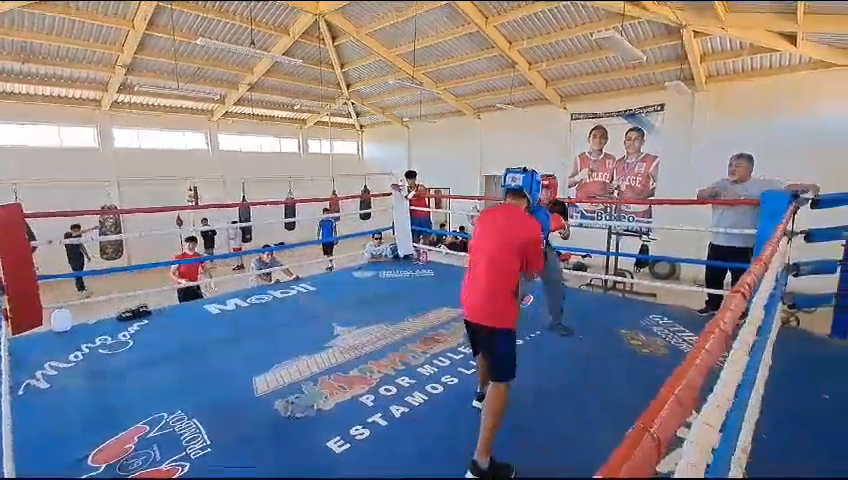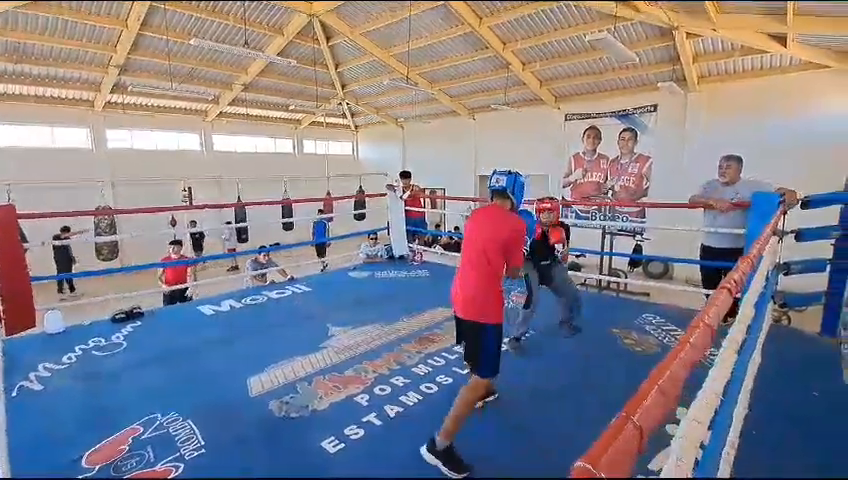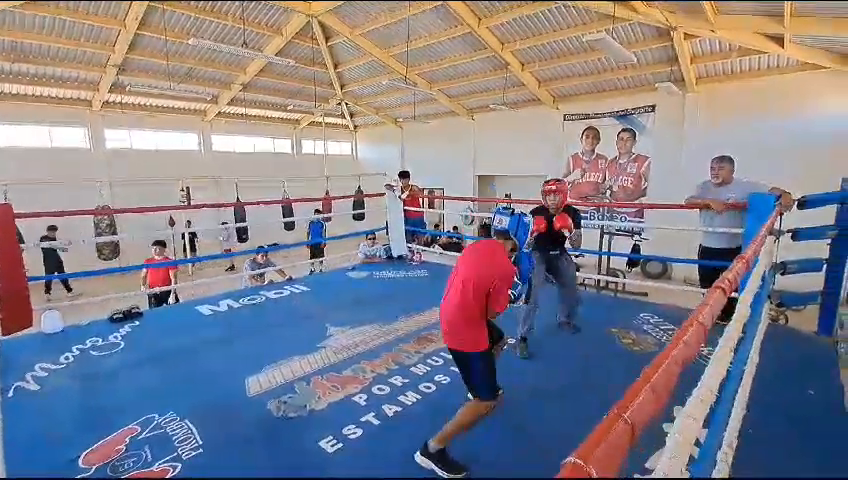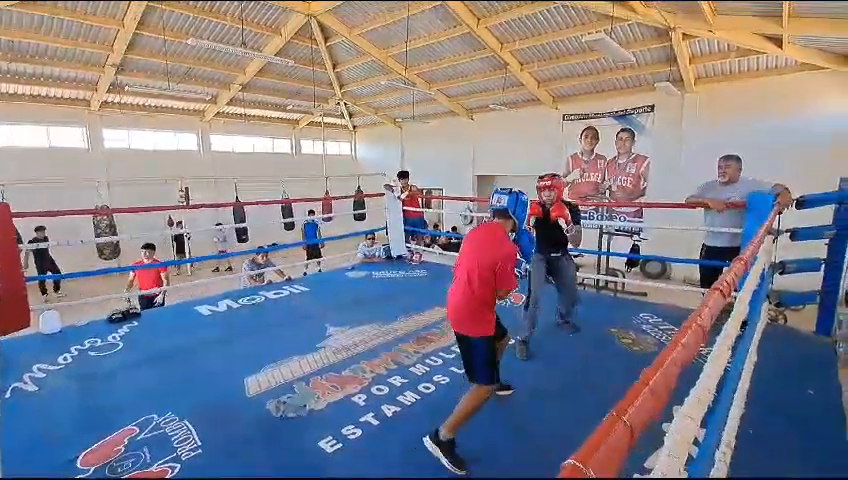
dt=0.3s
person 1, frame 1
left shoulder: (485, 216)
right shoulder: (530, 227)
right elbow: (532, 274)
left hip: (471, 301)
right hip: (497, 309)
left knee: (485, 351)
right knee: (500, 382)
left ankle: (482, 392)
person 1, frame 2
left shoulder: (475, 216)
right shoulder: (516, 224)
right elbow: (514, 272)
left hip: (462, 296)
right hip: (484, 305)
left knee: (478, 352)
right knee: (482, 376)
left ankle: (484, 391)
person 1, frame 3
left shoulder: (475, 247)
right shoulder: (505, 268)
right elbow: (493, 313)
right wrist: (510, 291)
left hip: (454, 316)
right hip: (465, 330)
left knee: (498, 341)
right knee: (484, 402)
left ankle: (487, 384)
right ankle: (433, 449)
person 1, frame 4
left shoulder: (476, 232)
right shoulder: (507, 249)
right elbow: (502, 294)
right wrist: (515, 268)
left hip: (461, 305)
right hip: (473, 318)
left knee: (501, 339)
right knee: (484, 386)
left ankle: (495, 380)
right ankle: (443, 437)
person 2, frame 1
left shoulder: (558, 206)
right shoulder: (529, 206)
left elbow: (566, 236)
left wrist: (563, 229)
left hip: (544, 249)
left knee: (556, 288)
right knee: (522, 289)
left ankle: (555, 322)
person 2, frame 2
left shoulder: (562, 228)
left elbow: (563, 260)
left wrist: (561, 246)
left hip: (551, 265)
right hip: (531, 265)
left knee: (573, 297)
right knee: (532, 300)
left ankle: (566, 321)
right ankle: (516, 336)
person 2, frame 3
left shoulder: (572, 213)
right shoulder: (537, 213)
left elbow: (577, 245)
left wrist: (570, 231)
right wrist: (532, 233)
left hip: (560, 256)
right hip: (538, 255)
left knee: (571, 293)
right knee: (533, 296)
left ankle: (565, 320)
right ankle: (522, 337)
person 2, frame 4
left shoulder: (571, 209)
right shoulder: (535, 209)
left elbow: (577, 242)
left wrist: (567, 223)
right wrist: (529, 221)
left hip: (561, 257)
right hip: (539, 256)
left knee: (569, 294)
right knee: (534, 297)
left ankle: (563, 319)
right ankle: (523, 338)
person 3, frame 1
left shoulder: (761, 185)
right shoulder: (720, 185)
left elbow: (788, 188)
right elbow: (700, 195)
left wrist: (806, 187)
right wrist: (717, 192)
left hip: (744, 246)
right hip: (717, 244)
right knee: (712, 277)
right ankle: (712, 305)
person 3, frame 2
left shoulder: (751, 186)
right shoulder: (709, 186)
left elbow: (777, 191)
right elbow: (693, 200)
left wrist: (789, 193)
right wrist: (712, 201)
left hip: (735, 247)
right hip: (709, 245)
right knee: (708, 281)
left ankle: (729, 314)
person 3, frame 3
left shoulder: (744, 186)
right shoulder: (703, 187)
left elbow: (771, 190)
right elbow: (688, 201)
left wrist: (785, 195)
right wrist: (709, 201)
left hip: (734, 246)
right hip: (707, 246)
right knee: (707, 282)
left ankle: (727, 314)
person 3, frame 4
left shoulder: (749, 185)
right shoulder: (708, 187)
left elbow: (775, 187)
right elbow: (689, 200)
left wrist: (785, 193)
right wrist: (708, 201)
left hip: (739, 245)
right hip: (711, 245)
right knee: (707, 282)
